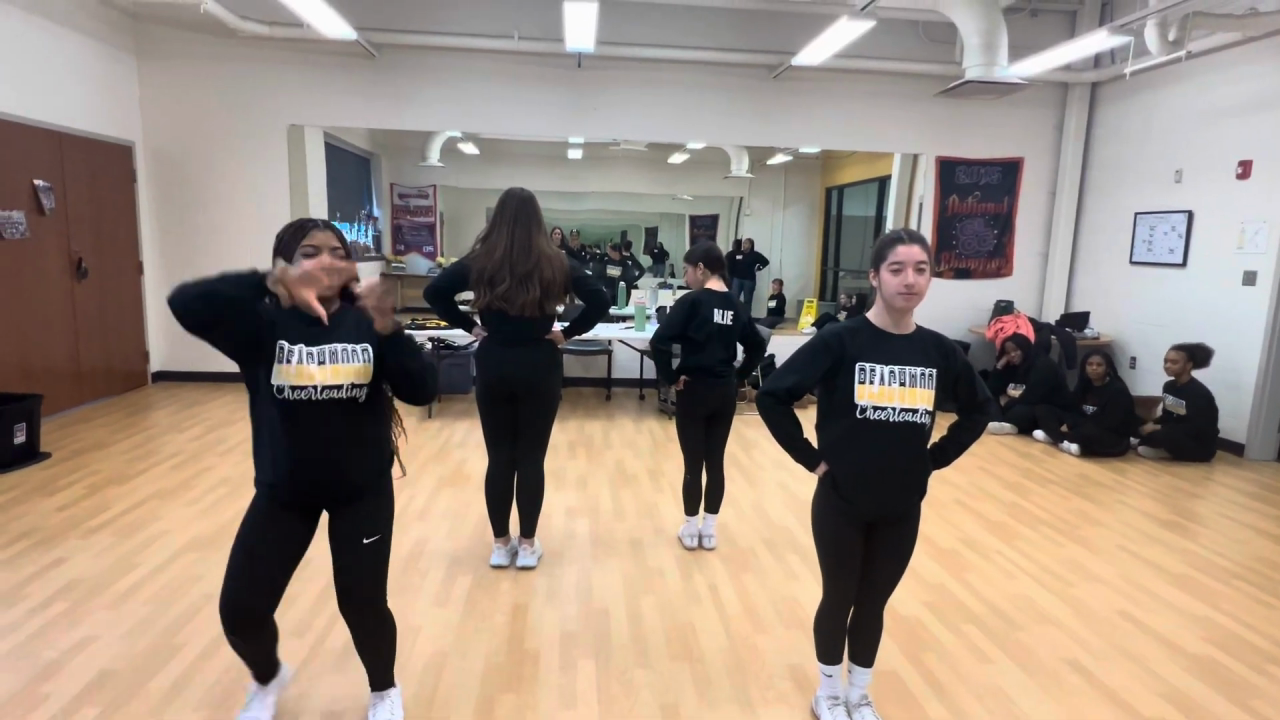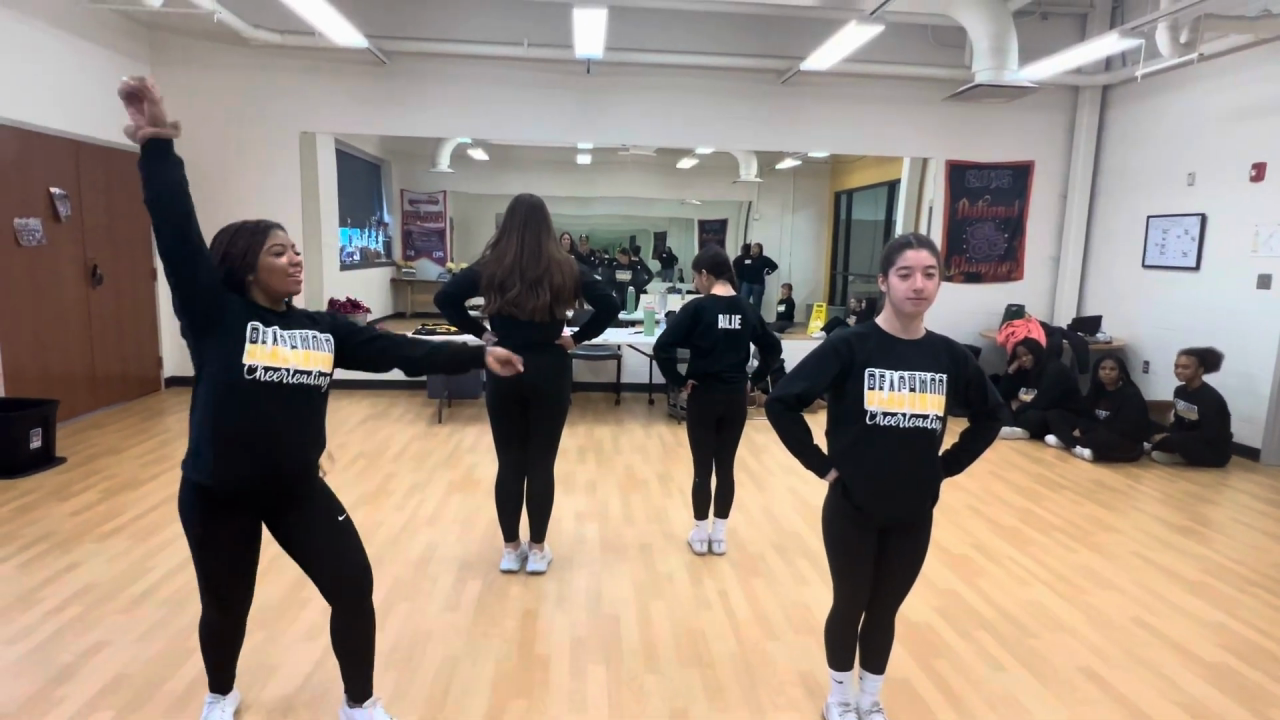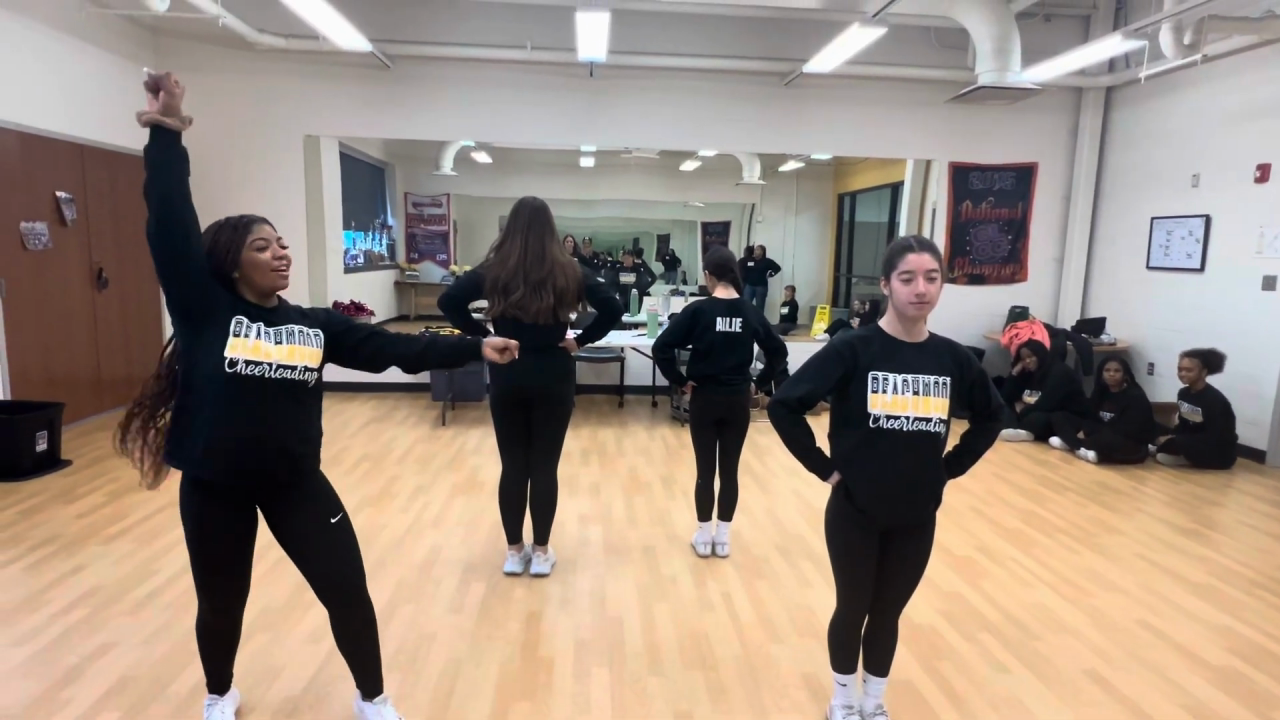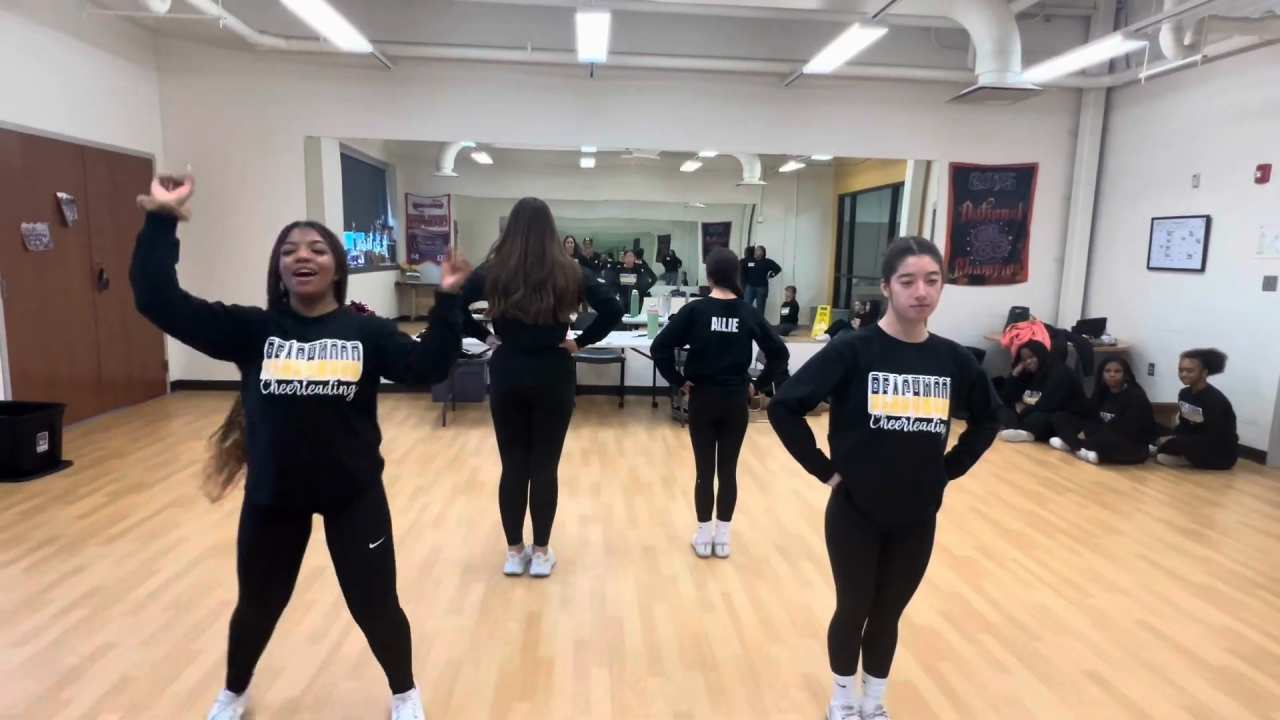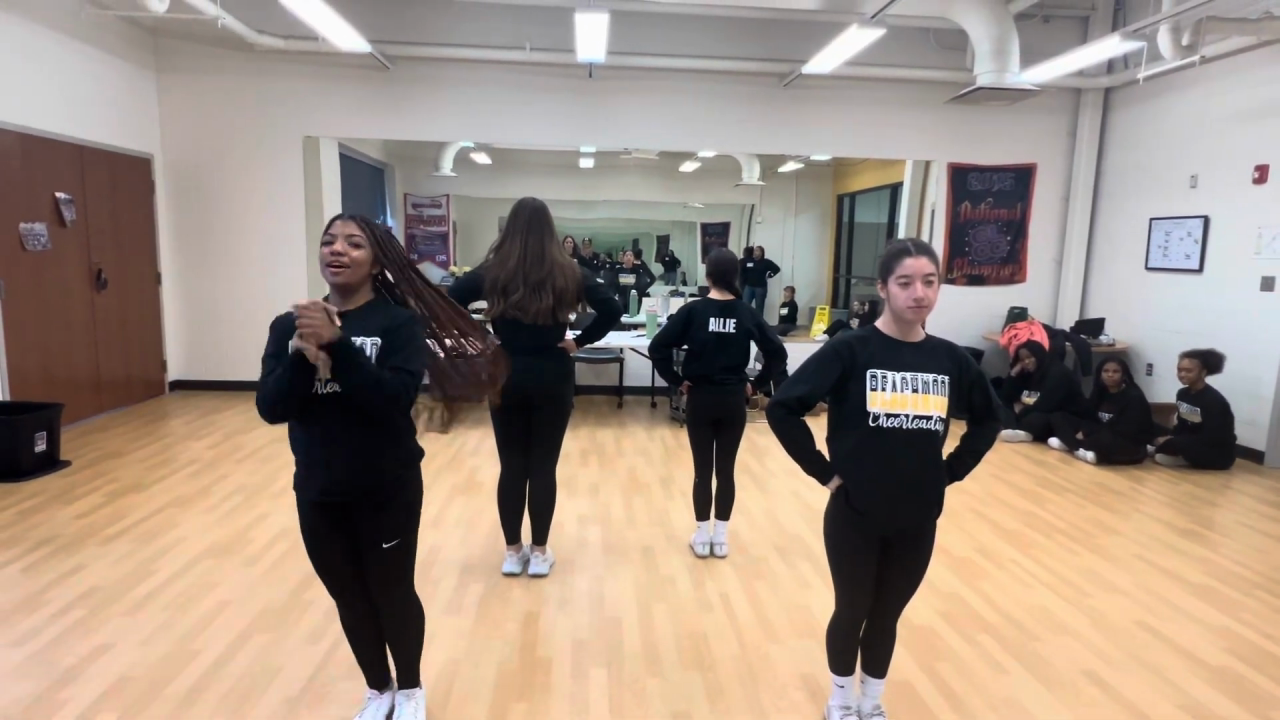
dt=0.3s
person 1, frame 1
left shoulder: (371, 324)
right shoulder: (258, 323)
left elbow: (421, 390)
right elbow: (185, 303)
left wrist: (388, 331)
right wrist: (271, 284)
left hip: (361, 491)
right hip: (282, 492)
left knee: (362, 603)
right knee: (239, 606)
person 1, frame 2
left shoulder: (325, 330)
right shoulder: (216, 318)
left elbow: (400, 352)
right elbow: (177, 235)
left wrist: (476, 356)
right wrist: (156, 146)
left hip: (298, 491)
right hip: (216, 495)
left knee: (353, 587)
right knee: (225, 607)
person 1, frame 3
left shoulder: (317, 325)
right shoulder: (205, 310)
left elbow: (395, 348)
right elbow: (170, 226)
left wrist: (474, 347)
right wrist: (166, 135)
left hip: (297, 484)
right hip: (214, 486)
left knee: (347, 591)
right knee: (220, 604)
person 1, frame 4
left shoulder: (372, 333)
right shoulder: (254, 329)
left elbow: (426, 370)
right elbow: (162, 306)
left wrist: (447, 301)
right wrist: (160, 221)
left hip: (354, 493)
right hip: (273, 496)
left knee: (374, 607)
right knee: (258, 608)
person 1, frame 5
left shoulder: (399, 320)
right shoulder: (290, 327)
left elbow: (393, 395)
right elbow: (272, 407)
left wrist: (332, 347)
right wrist: (302, 355)
left hip: (390, 486)
right hip: (318, 489)
left knee: (389, 592)
right knee: (349, 598)
person 2, frame 1
left shoulder: (939, 350)
right shoulder: (840, 340)
left elbow: (979, 409)
right elbow: (771, 396)
left wrist: (936, 458)
right wrist: (811, 457)
left hip: (902, 507)
right hip: (841, 503)
left knee: (873, 603)
right knee: (838, 599)
person 2, frame 2
left shoulder: (950, 355)
right shoulder: (849, 346)
left elbow: (990, 416)
right elbow: (781, 403)
left wrist: (947, 466)
right wrist: (823, 464)
left hip: (914, 513)
right hip: (852, 509)
left knee: (885, 610)
right knee: (850, 606)
person 2, frame 3
left shoulder: (953, 357)
right shoulder: (852, 349)
left elbow: (990, 417)
right elbow: (783, 406)
left wrist: (949, 468)
right wrist: (824, 467)
left hip: (917, 517)
right hip: (855, 512)
left knee: (888, 612)
right knee: (853, 609)
person 2, frame 4
left shoulder: (953, 358)
right shoulder: (852, 350)
left elbow: (988, 418)
right elbow: (783, 407)
left wrist: (949, 469)
right wrist: (825, 468)
left hip: (918, 518)
right hip: (856, 513)
left knee: (888, 614)
right knee: (853, 610)
person 2, frame 5
left shoulder: (950, 358)
right shoulder: (850, 350)
left elbow: (988, 419)
right elbow: (782, 408)
left wrist: (952, 471)
right wrist: (823, 470)
left hip: (918, 519)
right hip: (855, 515)
left knee: (886, 616)
right knee: (852, 612)
person 3, frame 1
left shoulder: (480, 262)
right shoulder: (555, 264)
left elbow: (434, 292)
right elbow: (600, 301)
left wrist: (470, 326)
right wrist: (568, 332)
left hip: (493, 366)
right hip: (539, 368)
left knee: (499, 458)
right knee: (531, 459)
left ankle: (501, 544)
right ankle: (527, 545)
person 3, frame 2
left shoulder: (490, 268)
right shoulder: (564, 269)
left elbow: (445, 299)
right elbow: (609, 306)
left wrist: (480, 331)
right wrist: (578, 337)
left hip: (503, 372)
right hip: (549, 372)
left knee: (509, 463)
right knee: (541, 464)
left ankle: (511, 548)
right ankle: (538, 549)
person 3, frame 3
left shoulder: (493, 271)
right shoulder: (568, 272)
left elbow: (448, 301)
right elbow: (613, 308)
left wrist: (483, 334)
right wrist: (581, 339)
left hip: (507, 375)
right hip: (553, 375)
left knee: (513, 465)
right knee: (545, 466)
left ankle: (514, 550)
right ankle: (541, 552)
person 3, frame 4
left shoulder: (495, 271)
right shoulder: (568, 272)
right elbow: (613, 310)
left wrist: (486, 335)
right wrist: (581, 340)
left hip: (507, 375)
right hip: (553, 376)
left knee: (513, 466)
right knee: (545, 466)
left ankle: (514, 551)
right ankle: (541, 552)
person 3, frame 5
left shoulder: (493, 271)
right shoulder: (567, 273)
left elbow: (448, 301)
right elbow: (612, 310)
right wrist: (580, 340)
left hip: (507, 376)
right hip: (552, 377)
left knee: (511, 466)
right knee: (543, 467)
left ankle: (513, 551)
right ankle: (539, 552)
person 4, frame 1
left shoulder: (693, 301)
right shoulder: (736, 306)
left elbow: (660, 341)
right elbow: (757, 346)
left wrist: (670, 377)
right wrist: (737, 376)
left hip: (694, 391)
right hip: (726, 393)
left knee: (693, 464)
right knee: (715, 462)
left ankle: (691, 529)
right ankle: (709, 529)
person 4, frame 2
left shoulder: (697, 308)
right shoulder: (746, 309)
left elbow: (663, 347)
right elbow: (772, 348)
left wrist: (679, 381)
right wrist: (754, 379)
left hip: (703, 396)
right hip: (736, 397)
left knee: (702, 468)
right knee: (726, 467)
left ankle: (700, 534)
right ankle: (719, 534)
person 4, frame 3
left shoulder: (698, 311)
right shoulder: (750, 312)
left elbow: (661, 348)
right elbow: (778, 351)
left wrist: (680, 381)
right wrist: (759, 382)
left hip: (704, 398)
right hip: (739, 400)
left knee: (706, 470)
right knee: (730, 470)
left ankle: (704, 536)
right ankle: (723, 536)
person 4, frame 4
left shoulder: (695, 311)
right shoulder: (749, 313)
left elbow: (660, 347)
right elbow: (779, 353)
left wrist: (678, 381)
right wrist: (759, 384)
left hip: (702, 399)
right hip: (736, 400)
left knee: (705, 470)
right knee: (728, 470)
left ankle: (704, 537)
right ankle: (722, 537)
person 4, frame 5
left shoulder: (692, 311)
right shoulder: (747, 313)
left elbow: (658, 348)
right elbow: (777, 353)
left wrist: (676, 380)
right wrist: (756, 384)
left hip: (700, 399)
right hip: (734, 400)
left knee: (702, 469)
right knee: (726, 470)
left ankle: (702, 536)
right ankle: (721, 537)
